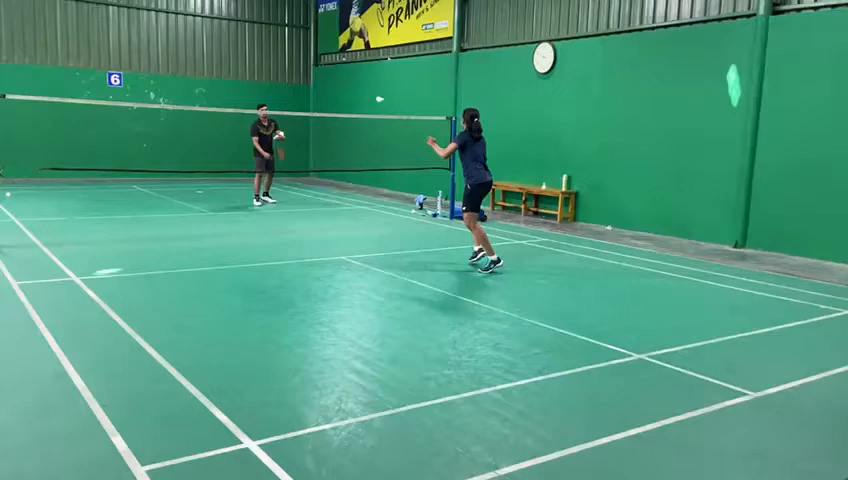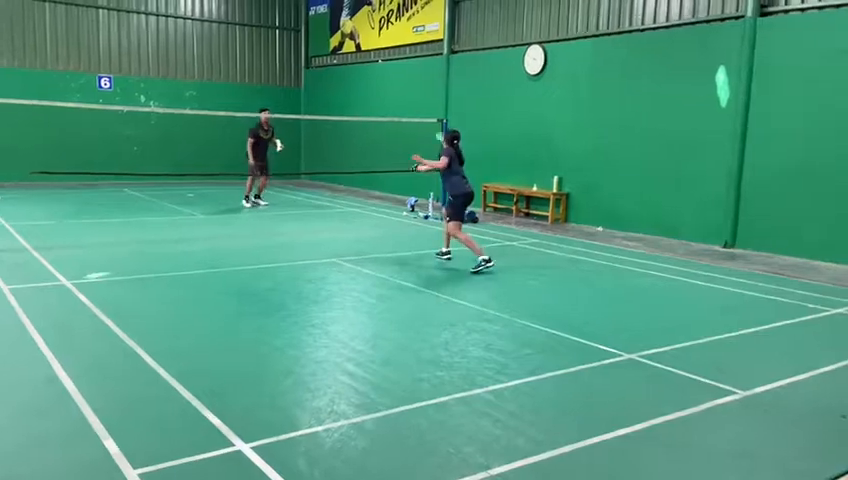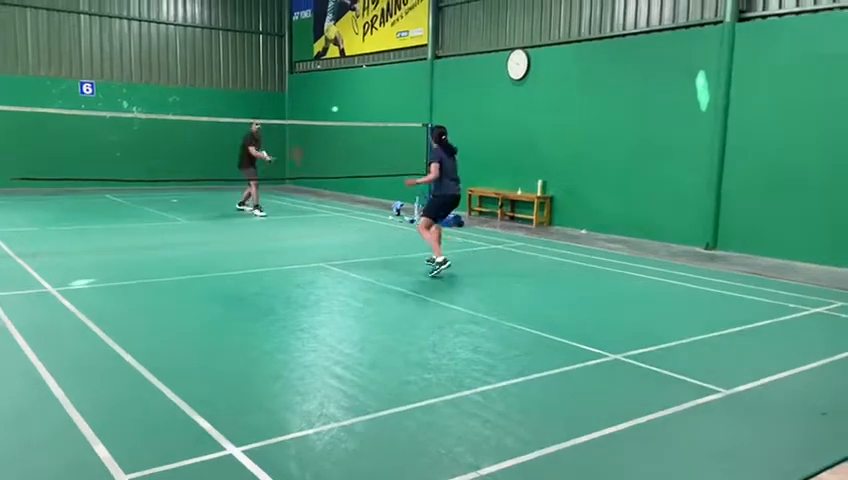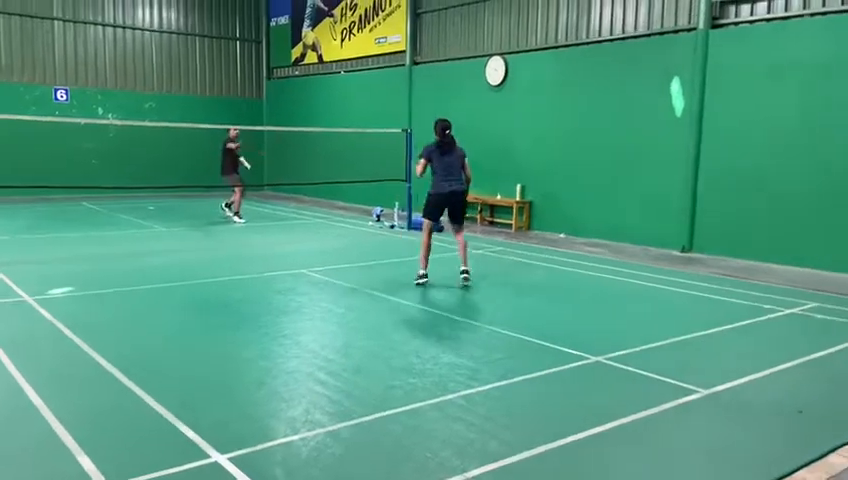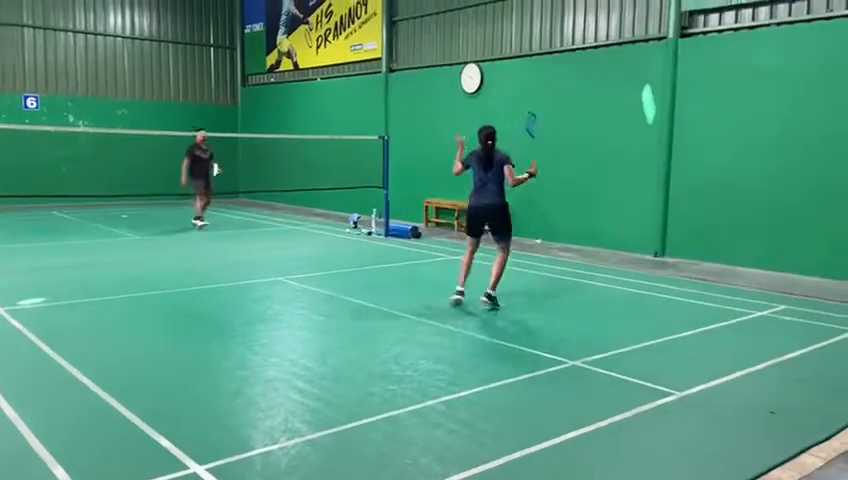
dt=0.4s
person 1, frame 1
left shoulder: (464, 136)
right shoulder: (479, 137)
left elbow: (444, 154)
left wrist: (433, 144)
left hip: (476, 182)
right hip: (485, 180)
left knee: (472, 222)
right knee: (467, 216)
left ankle: (494, 258)
right ankle: (478, 248)
person 1, frame 2
left shoulder: (447, 151)
right shoulder: (456, 154)
left elbow: (441, 165)
right elbow: (439, 168)
left wrist: (422, 161)
right wrist: (419, 168)
left hip: (459, 194)
right hip: (464, 192)
left knee: (455, 231)
right knee: (446, 213)
left ankle: (484, 258)
right ankle: (446, 250)
person 1, frame 3
left shoulder: (435, 152)
right shoulder: (451, 152)
left elbow: (434, 175)
left wrist: (416, 182)
left hip: (442, 195)
right hip: (455, 196)
left knee: (422, 227)
right knee: (435, 222)
left ankle: (441, 259)
right ankle: (435, 257)
person 1, frame 4
left shoulder: (430, 148)
right shoulder: (459, 150)
left elbow: (419, 172)
right elbow: (468, 175)
left wrist: (416, 166)
right wrist: (464, 191)
left hip: (436, 194)
right hip: (456, 194)
left knee: (427, 233)
right knee: (459, 232)
left ankle: (423, 272)
right ankle: (464, 269)
person 1, frame 5
left shoulder: (473, 155)
right shoulder: (503, 157)
left elbow: (456, 171)
right elbow: (513, 181)
left wrist: (460, 150)
right wrist: (529, 174)
left hip: (475, 208)
right hip: (496, 208)
left knee: (470, 250)
right knee: (503, 251)
left ankle: (459, 289)
right ankle: (490, 291)
